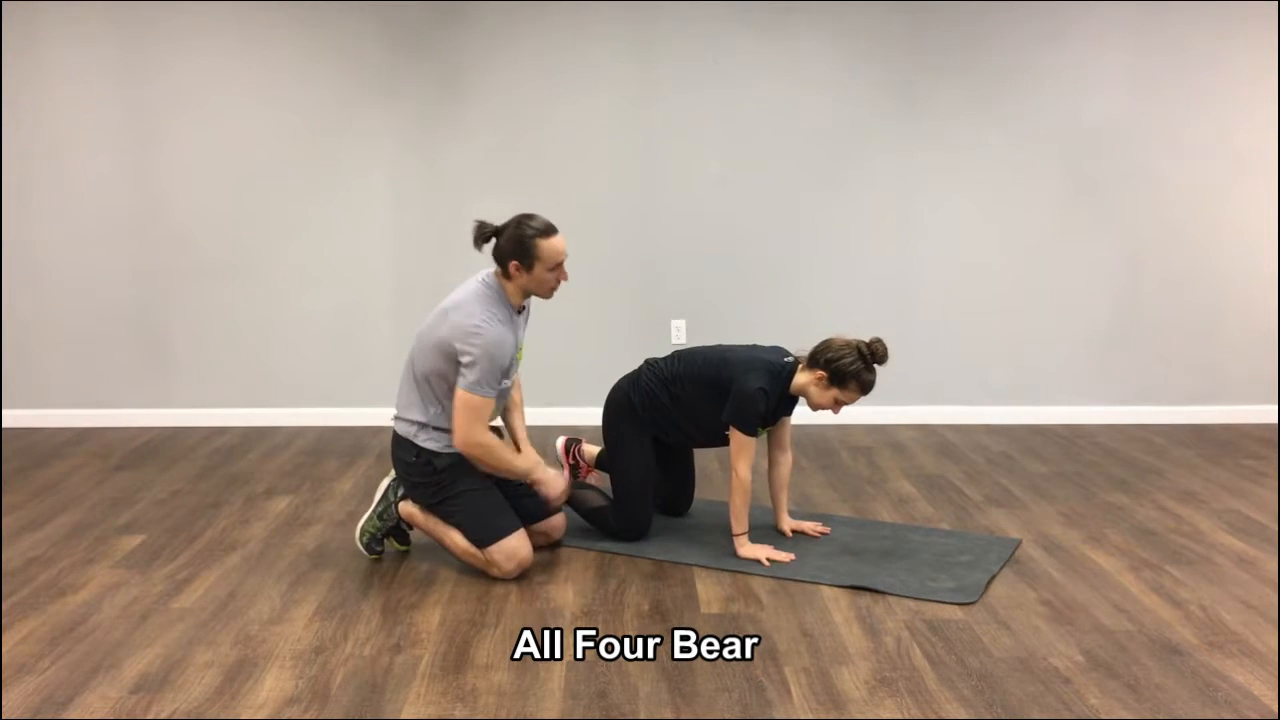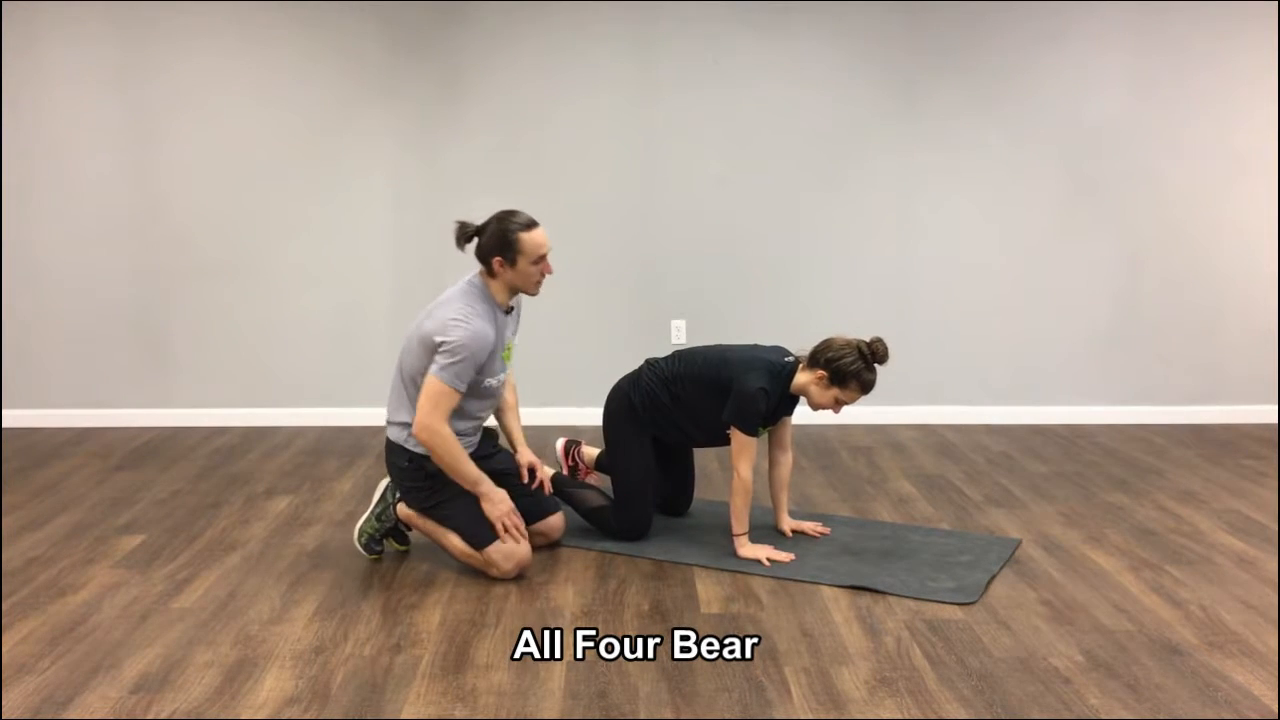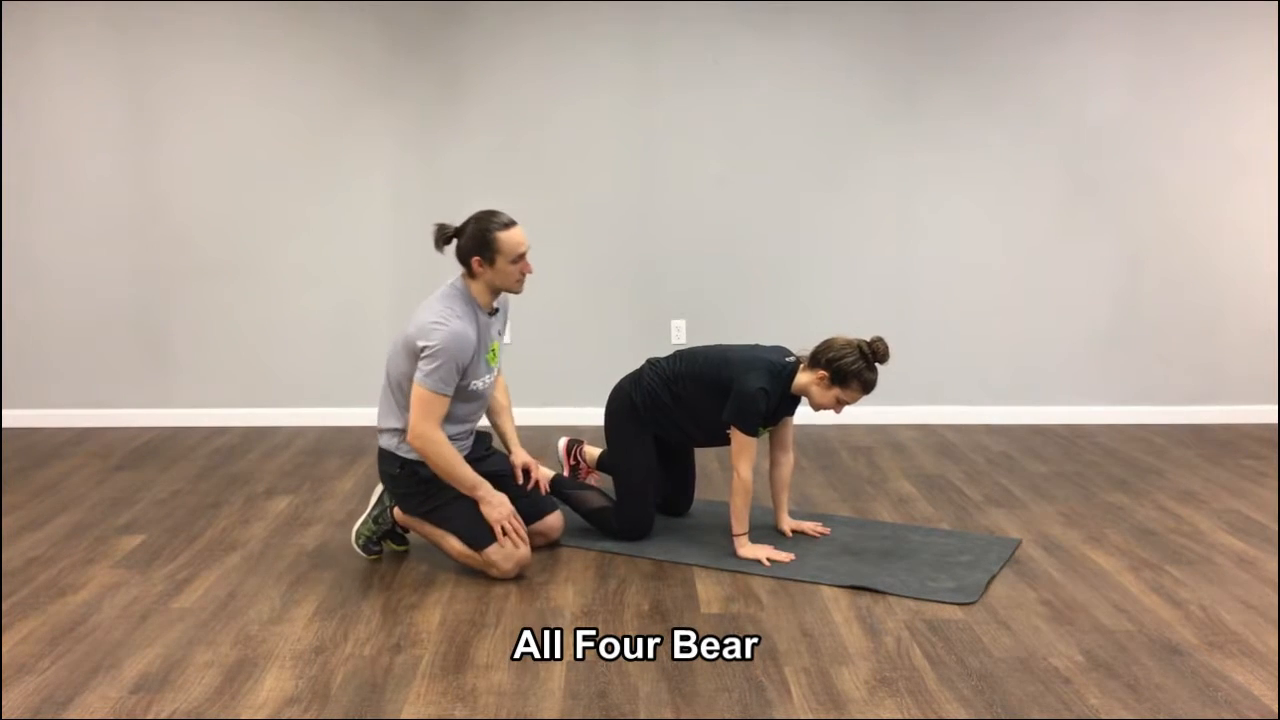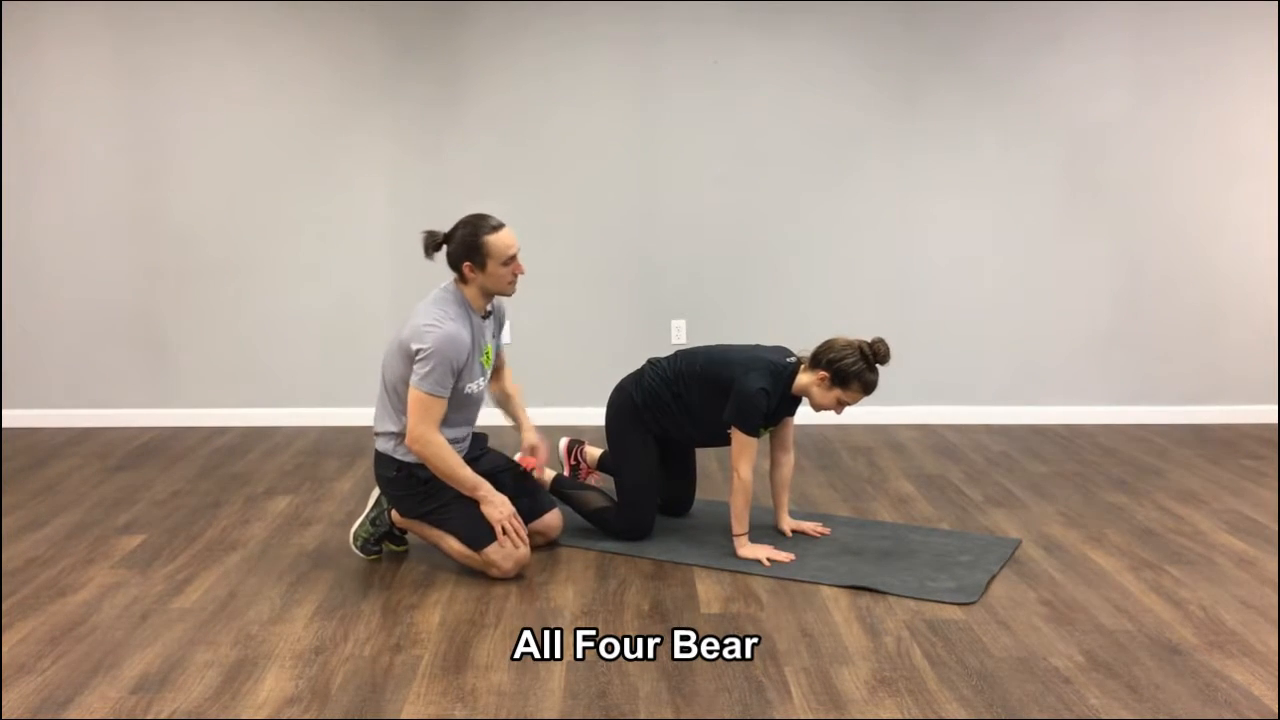
dt=0.2s
person 1, frame 1
left shoulder: (510, 295)
right shoulder: (486, 330)
right elbow: (470, 439)
left wrist: (524, 448)
right wrist: (537, 474)
left hip: (465, 437)
right hip: (432, 451)
left knee: (551, 528)
right knee: (512, 559)
left ankle: (431, 502)
right ankle: (404, 508)
person 1, frame 2
left shoulder: (506, 300)
right shoulder: (469, 327)
right elbow: (428, 429)
left wrist: (520, 446)
right wrist: (487, 491)
left hip: (472, 441)
right hip: (424, 455)
left knee: (550, 527)
right knee: (511, 558)
left ankle: (427, 505)
right ankle: (403, 509)
person 1, frame 3
left shoulder: (494, 302)
right shoulder: (451, 330)
right elbow: (422, 436)
left wrist: (514, 447)
right wrist: (485, 495)
left hip: (466, 445)
right hip: (417, 462)
left knee: (549, 526)
right knee: (510, 558)
left ankle: (426, 509)
right ankle: (401, 512)
person 1, frame 4
left shoulder: (490, 305)
right shoulder: (444, 332)
left elbow: (497, 374)
right elbow: (420, 439)
left wrist: (525, 425)
right wrist: (486, 495)
left hip: (461, 446)
right hip: (414, 464)
left knee: (548, 525)
right knee: (509, 557)
left ankle: (410, 510)
right ankle: (398, 515)
person 2, frame 1
left shoulder: (788, 375)
right shoulder: (756, 386)
left elbow: (780, 453)
right elbow: (741, 469)
left wrist: (783, 517)
right wrist: (742, 542)
left hip: (665, 416)
right hip: (632, 409)
left knee: (676, 505)
right knee: (631, 526)
left ankle: (581, 455)
person 2, frame 2
left shoulder: (788, 375)
right shoulder: (757, 385)
left elbow: (781, 452)
right elbow: (742, 470)
left wrist: (783, 517)
right wrist: (742, 542)
left hip: (665, 416)
right hip: (633, 409)
left knee: (675, 504)
right knee: (632, 526)
left ankle: (582, 455)
right ankle: (548, 479)
person 2, frame 3
left shoulder: (790, 375)
right shoulder: (757, 386)
left elbow: (782, 453)
right elbow: (742, 470)
left wrist: (783, 517)
right wrist: (742, 542)
left hip: (667, 417)
right hip: (635, 408)
left knee: (676, 505)
right knee: (634, 525)
left ankle: (583, 455)
right ankle: (547, 481)
person 2, frame 4
left shoulder: (790, 376)
right shoulder: (758, 387)
left elbow: (783, 453)
right elbow: (742, 470)
left wrist: (783, 517)
right wrist: (741, 542)
left hip: (666, 417)
right hip: (635, 408)
left knee: (678, 506)
right knee: (635, 525)
left ankle: (583, 455)
right ankle: (546, 478)
